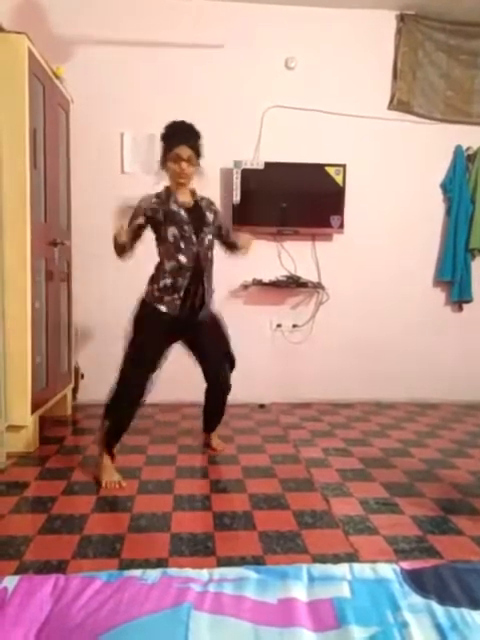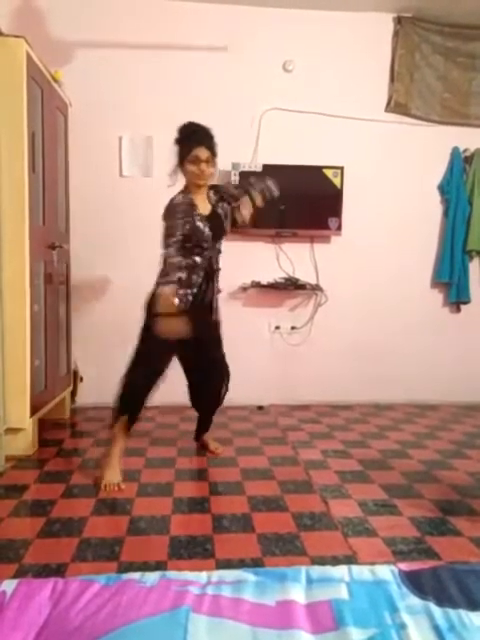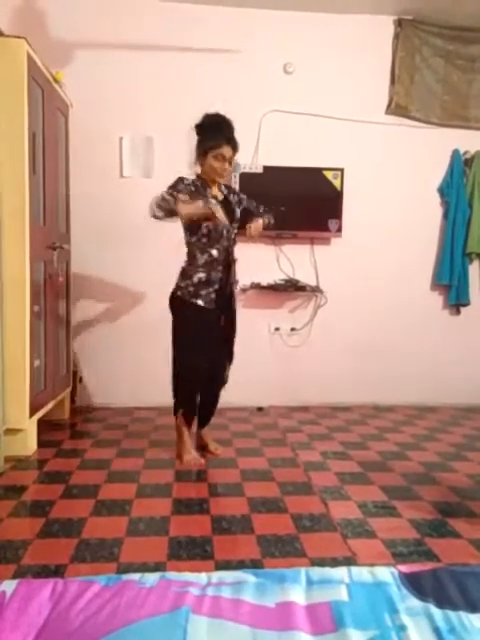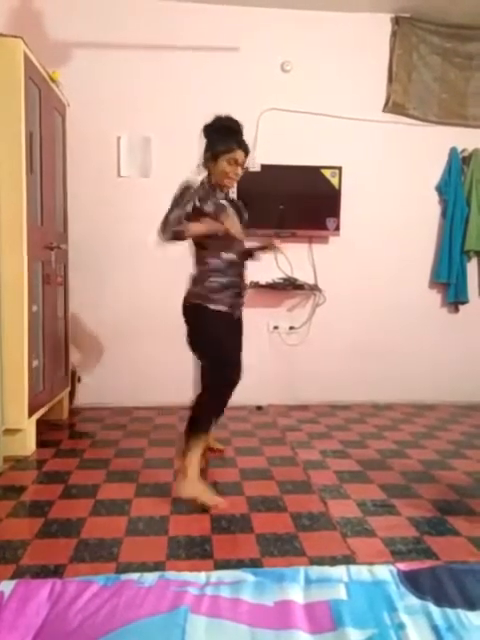
dt=0.4s
person 1, frame 1
left shoulder: (207, 205)
right shoulder: (155, 203)
left elbow: (228, 238)
right elbow: (124, 249)
left wrist: (240, 239)
right wrist: (123, 235)
left hip: (200, 306)
right hip: (163, 303)
left knee: (221, 373)
right knee: (133, 378)
left ankle: (210, 432)
right ankle: (106, 457)
person 1, frame 2
left shoulder: (222, 196)
right shoulder: (178, 207)
left elbow: (267, 187)
right elbow: (171, 260)
left wrist: (249, 200)
right wrist: (167, 310)
left hip: (205, 301)
right hip: (176, 299)
left knee: (215, 375)
right knee: (145, 371)
left ankle: (202, 434)
right ankle: (115, 452)
person 1, frame 3
left shoulder: (231, 194)
right shoulder: (188, 188)
left elbow: (259, 211)
right elbow: (160, 207)
left wrist: (259, 220)
right wrist: (206, 209)
left hip: (224, 293)
right hip: (194, 294)
left knee: (218, 369)
right knee: (193, 367)
left ankle: (200, 431)
right ankle: (183, 436)
person 1, frame 4
left shoulder: (228, 201)
right shoulder: (195, 193)
right elbow: (169, 229)
left wrist: (260, 246)
right wrist: (214, 226)
left hip: (226, 303)
right hip: (208, 304)
left knee: (224, 377)
right knee: (220, 379)
left ankle: (201, 436)
right ankle: (189, 476)
